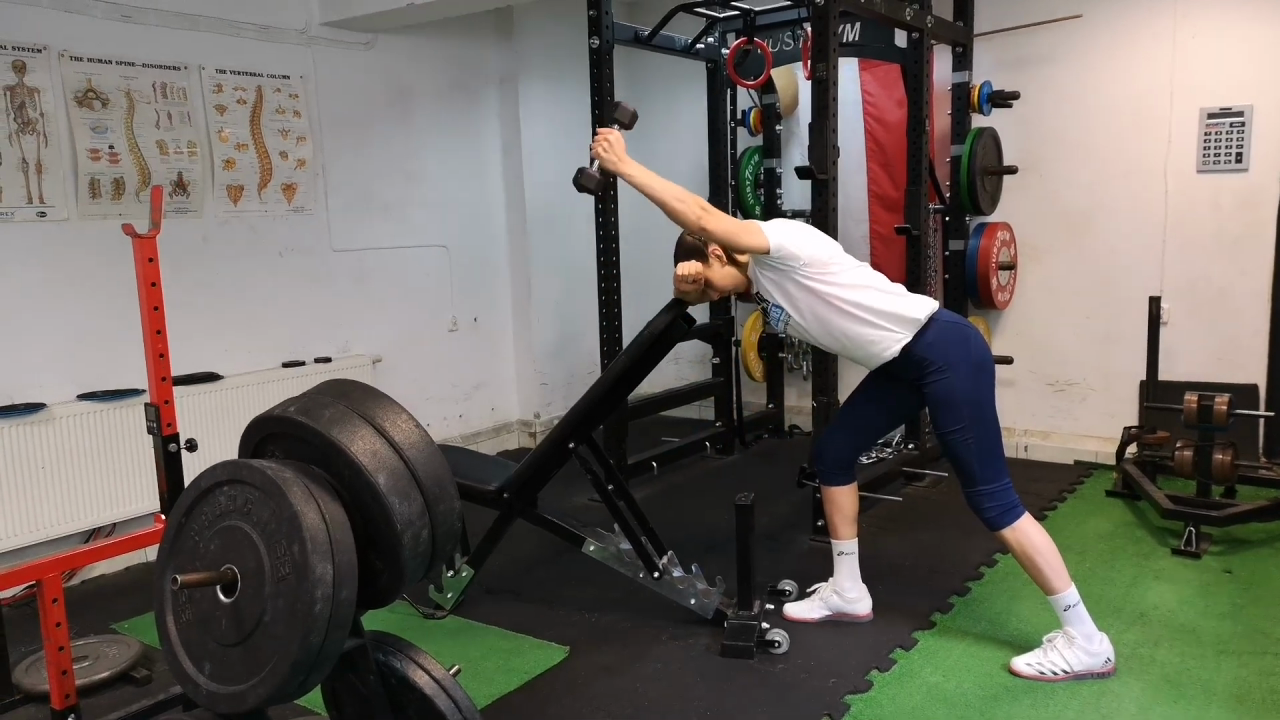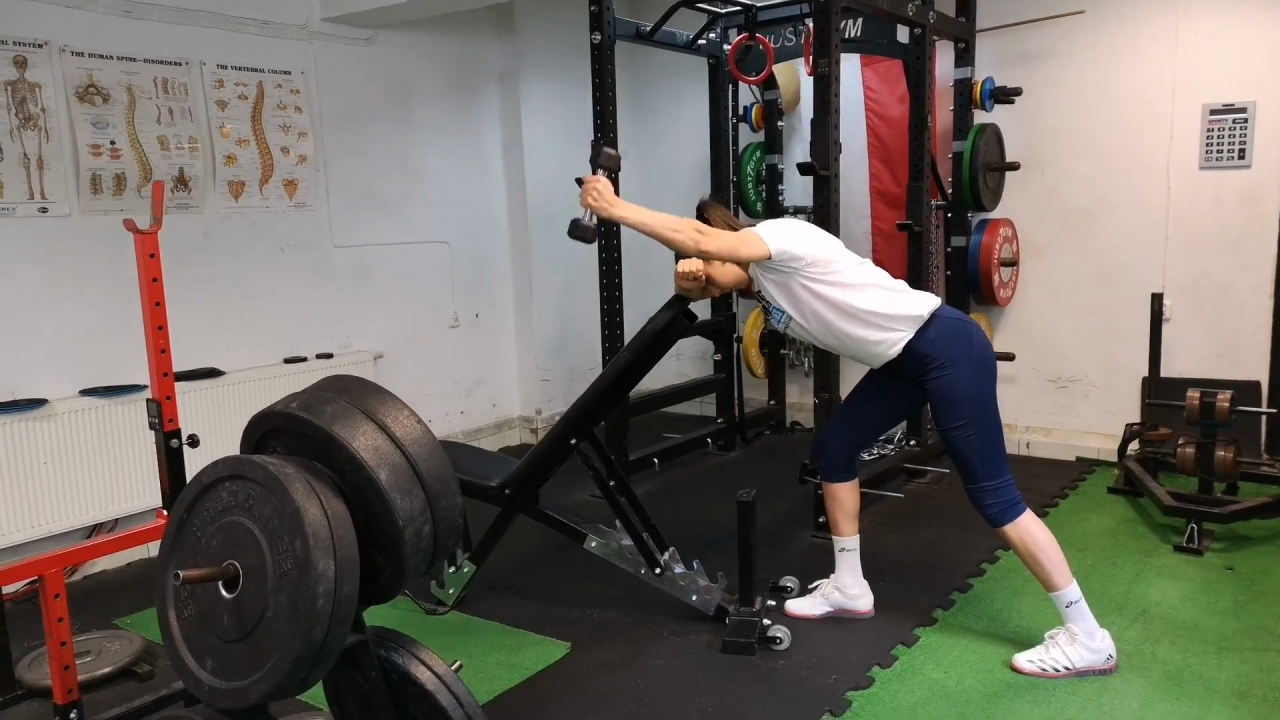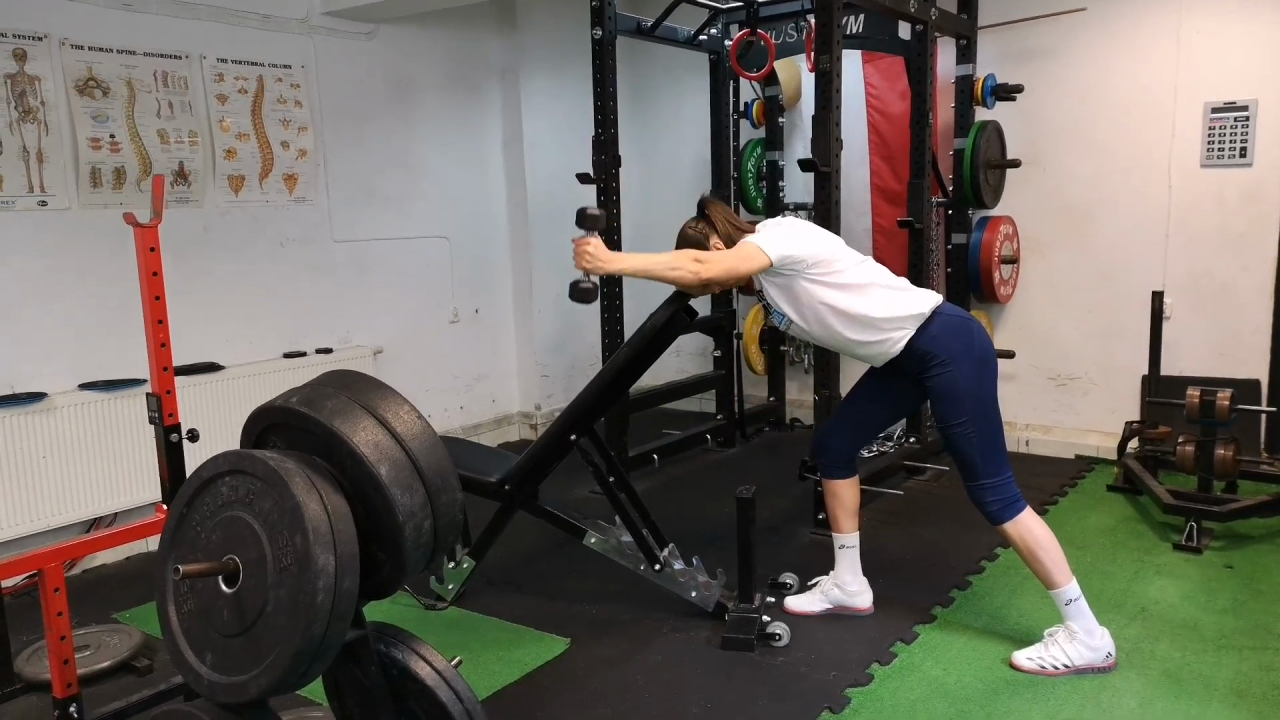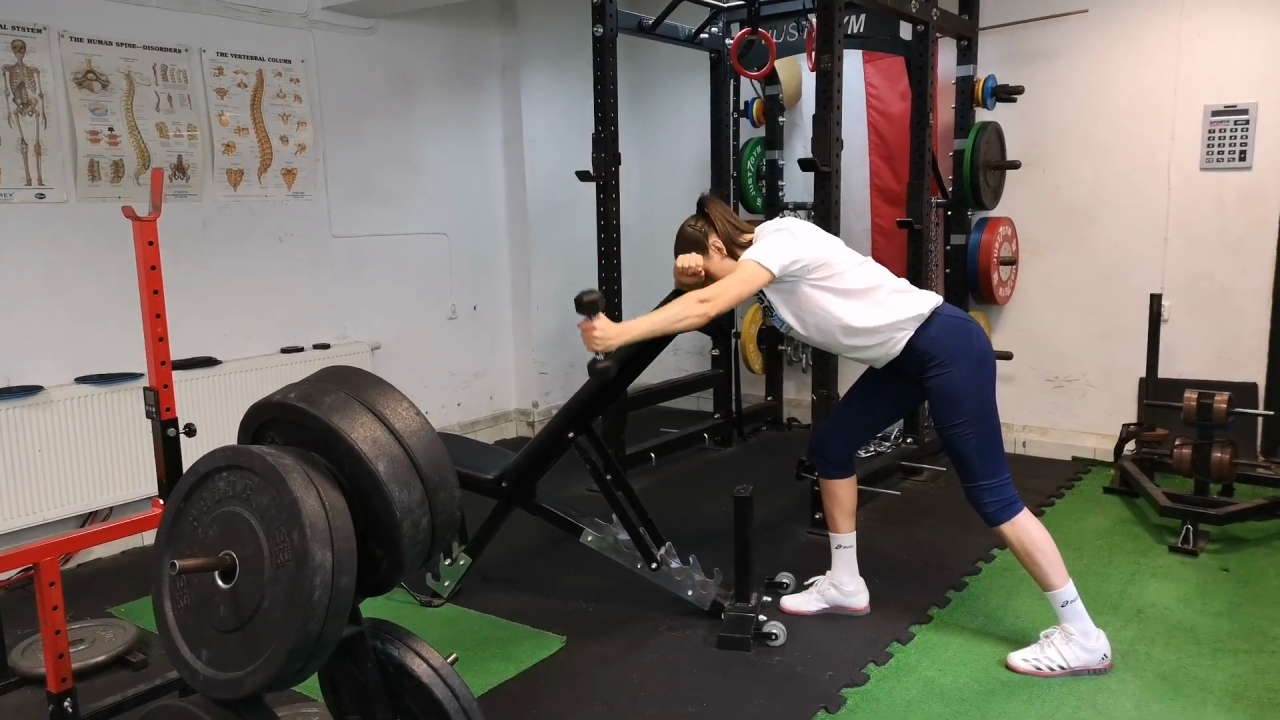
dt=0.4s
person 1, frame 1
left shoulder: (779, 244)
right shoulder: (759, 283)
left elbow: (703, 219)
right elbow: (690, 290)
left wrist: (623, 166)
right wrist: (688, 280)
left hip: (945, 352)
right hip: (903, 362)
left knee: (991, 498)
right knee: (832, 453)
left ankle: (1085, 640)
right ankle: (847, 591)
person 1, frame 2
left shoulder: (780, 236)
right shoulder: (761, 278)
left elbow: (700, 239)
left wrist: (616, 208)
right wrist: (690, 276)
left hip: (947, 348)
right hip: (904, 360)
left knee: (993, 495)
right knee: (833, 449)
left ankle: (1087, 639)
right ankle: (849, 589)
person 1, frame 3
left shoulder: (778, 238)
right shoulder: (762, 268)
left elbow: (702, 272)
left wrist: (612, 261)
right wrist: (678, 268)
left hip: (946, 344)
right hip: (904, 356)
left knee: (992, 491)
right knee: (832, 447)
left ankle: (1086, 636)
right ankle: (849, 585)
person 1, frame 4
left shoulder: (777, 243)
right shoulder: (763, 257)
left elbow: (709, 307)
right elbow: (702, 292)
left wrist: (622, 333)
right wrist: (690, 270)
left hip: (946, 346)
right hip: (902, 356)
left knee: (990, 493)
right knee: (830, 447)
left ankle: (1082, 637)
right ankle: (845, 585)
